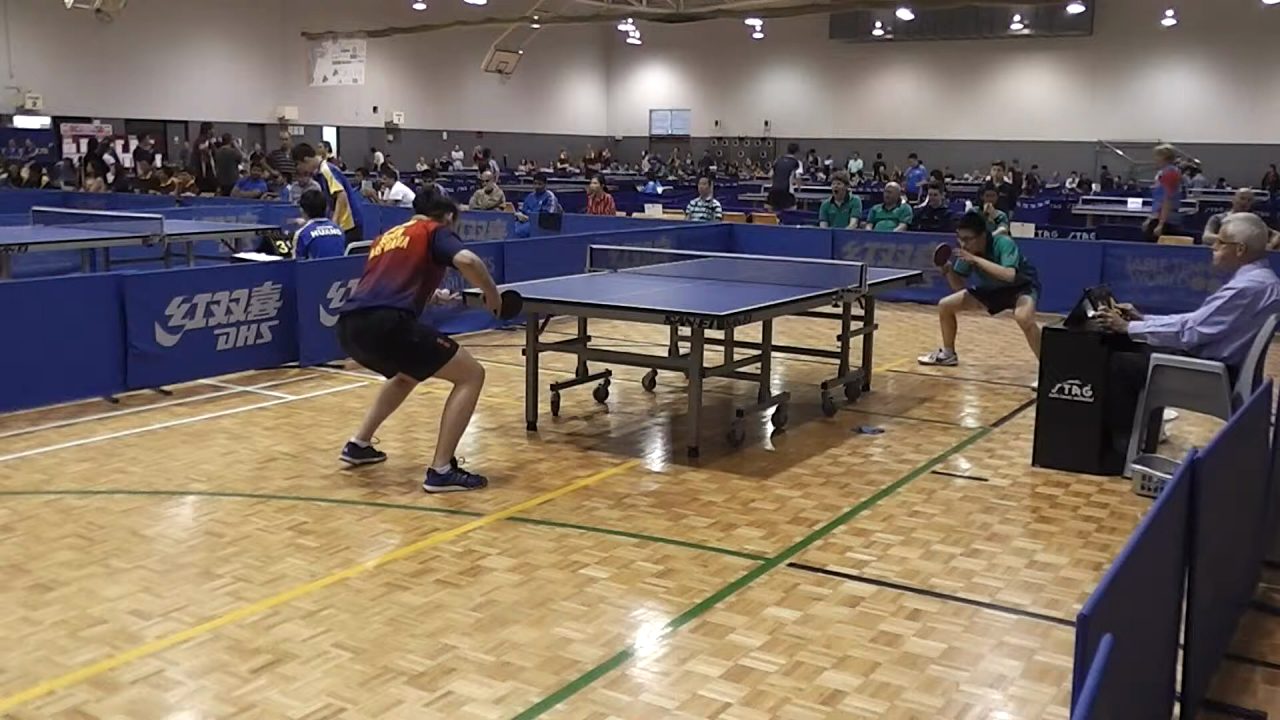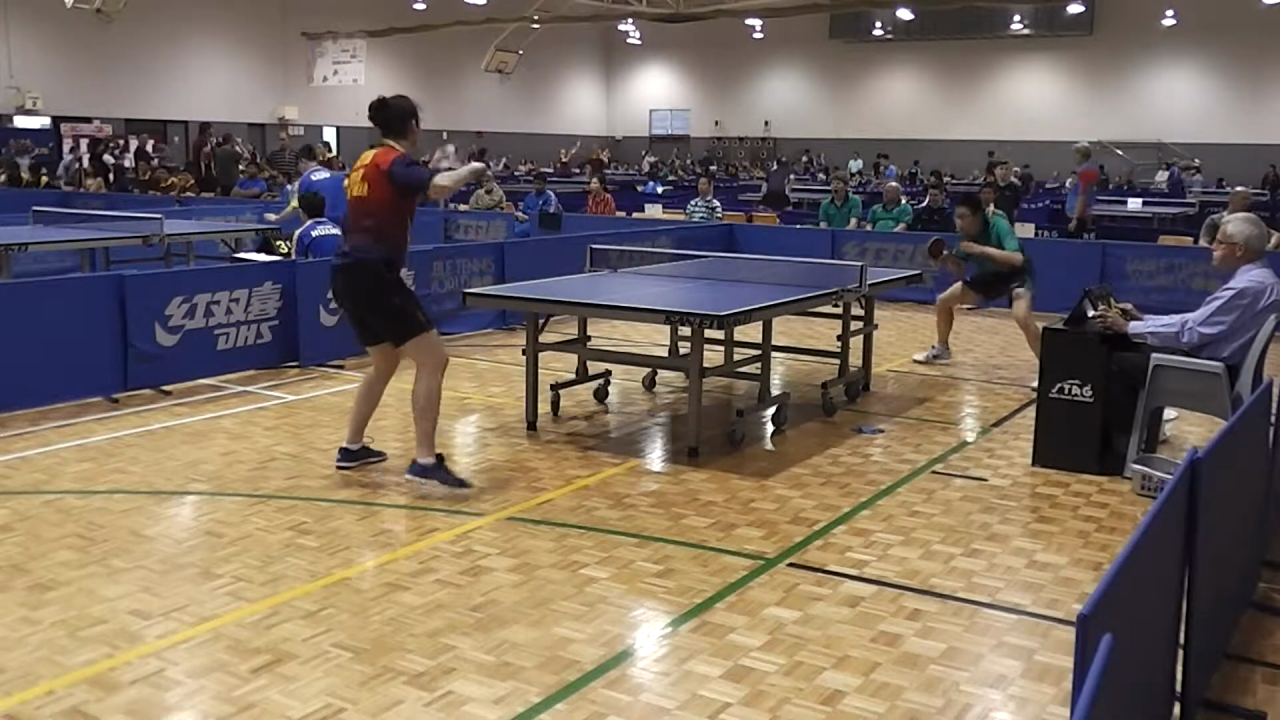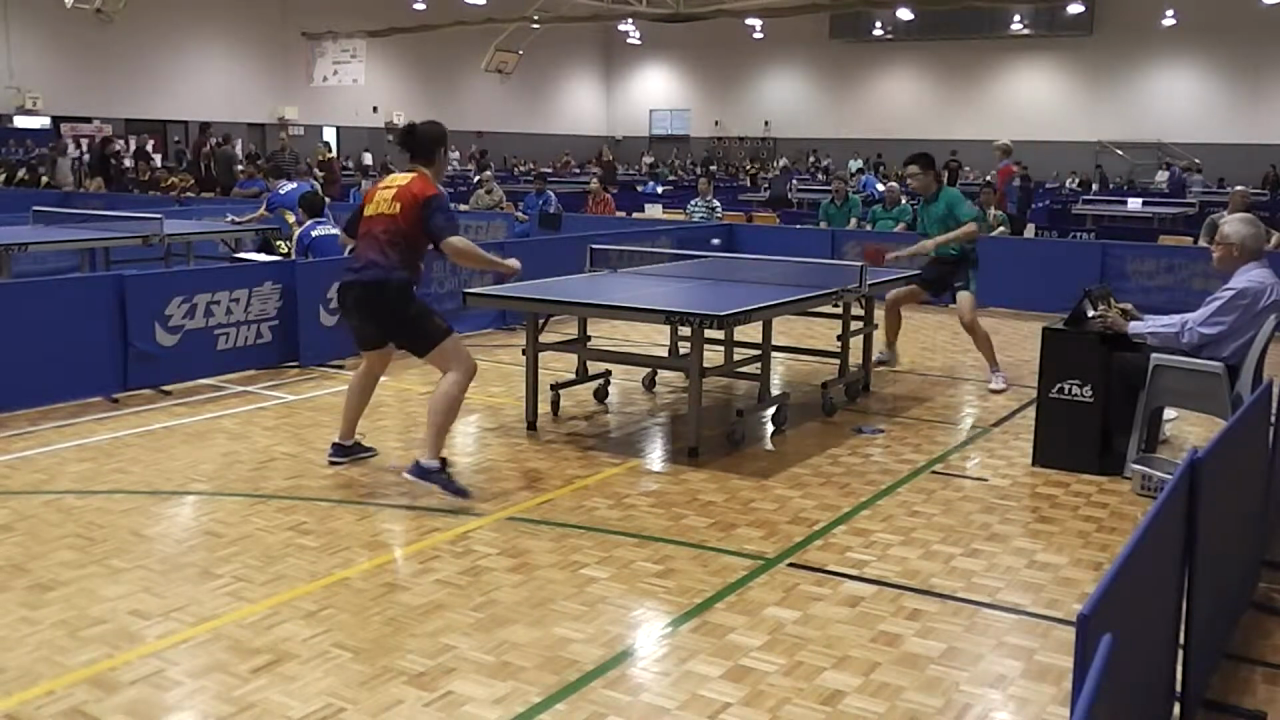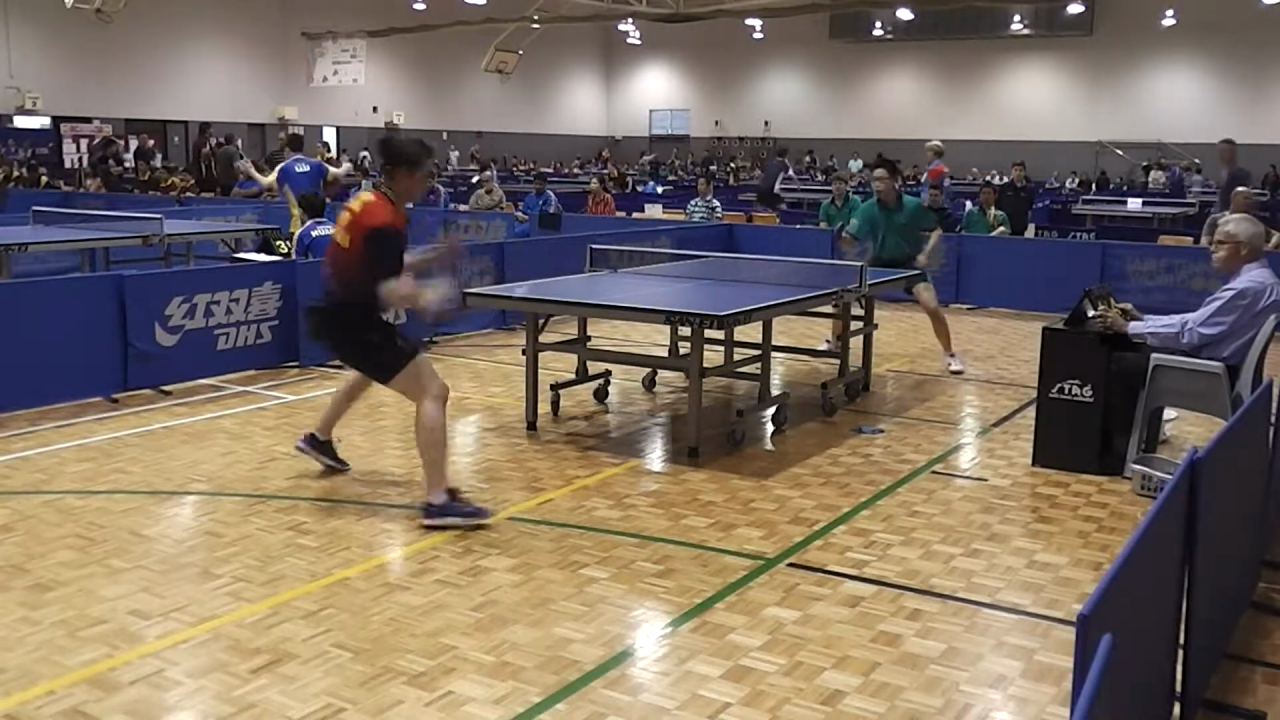
dt=1s
person 1, frame 1
left shoulder: (388, 236)
right shoulder: (436, 231)
right elbow: (466, 260)
left wrist: (425, 295)
right wrist: (492, 294)
left hip: (350, 327)
right hip: (386, 325)
left knee: (406, 375)
right knee: (471, 375)
left ankle: (359, 444)
right ankle: (441, 471)
person 1, frame 2
left shoulder: (367, 162)
right shoulder: (396, 163)
right elbow: (441, 188)
left wrist: (427, 168)
right wrist: (469, 169)
left hip: (347, 275)
right hip: (375, 276)
left knee: (385, 362)
right knee: (432, 360)
left ankle: (352, 447)
right ankle: (426, 461)
person 1, frame 3
left shoulder: (379, 189)
right shoulder: (428, 194)
left elbow: (351, 236)
right elbow: (452, 247)
right wrist: (502, 265)
left hip: (353, 290)
right hip: (388, 293)
left knee: (375, 362)
right knee: (460, 367)
left ankle: (344, 443)
right ankle: (428, 461)
person 1, frame 4
left shoulder: (368, 202)
right shoulder: (384, 220)
right elbow: (389, 290)
left wrist: (432, 258)
right wrist: (424, 297)
left hip: (334, 311)
right hip: (351, 320)
left knee: (369, 370)
right knee: (432, 391)
left ankle: (318, 438)
right ankle: (439, 500)
person 2, frame 1
left shoulder: (1248, 287)
right shoulder: (1258, 279)
left elbow: (1189, 331)
right elbow: (1197, 320)
left wrist: (1128, 327)
right wrist: (1143, 318)
right hip: (1214, 363)
left knee: (1119, 363)
right knee: (1140, 351)
left ankle: (1123, 446)
person 2, frame 2
left shoulder: (1248, 287)
right shoulder: (1258, 278)
left elbow: (1190, 330)
right elbow: (1197, 320)
left wrist: (1128, 327)
right wrist: (1141, 318)
right hip: (1215, 364)
left knee: (1118, 363)
right knee: (1137, 352)
left ankle: (1124, 447)
right ankle: (1140, 439)
person 2, frame 3
left shoulder: (1248, 287)
right shoulder: (1258, 278)
left elbow: (1190, 331)
right elbow: (1197, 320)
left wrist: (1128, 327)
right wrist: (1142, 318)
right hip: (1217, 365)
left knee: (1120, 364)
right knee: (1141, 352)
left ankle: (1122, 448)
right ankle: (1140, 441)
person 2, frame 4
left shoulder: (1248, 288)
right shoulder: (1257, 279)
left elbow: (1189, 331)
right elbow: (1197, 320)
left wrist: (1128, 327)
right wrist: (1143, 318)
right hip: (1216, 365)
left knee: (1120, 364)
right knee: (1142, 352)
left ankle: (1123, 447)
person 3, frame 1
left shoulder: (1004, 244)
right shoulder: (967, 250)
left elbow: (1009, 275)
right elbow: (958, 286)
left wrist: (976, 259)
right wrist: (948, 271)
left hip: (1022, 286)
right hip: (992, 289)
left knee: (1023, 317)
right knee: (945, 306)
right ankle: (948, 353)
person 3, frame 2
left shoulder: (999, 227)
right shoulder: (965, 234)
left elbow: (1018, 259)
right elbow: (959, 268)
left wrist: (981, 249)
right wrist: (947, 259)
left hip: (1015, 274)
right hip: (988, 274)
left knee: (1022, 316)
right knee: (943, 302)
right ankle: (941, 350)
person 3, frame 3
left shoulder: (952, 196)
right shoulder: (924, 204)
left elbow: (973, 229)
left wrist: (938, 240)
right wrist: (899, 254)
left hip: (961, 264)
right hip: (937, 264)
left knee: (968, 320)
right knee: (892, 301)
left ankle: (996, 371)
right ankle: (889, 353)
person 3, frame 4
left shoulder: (913, 206)
right shoulder: (868, 209)
left elbow: (935, 230)
right elbow: (853, 237)
left wrist: (925, 253)
right wrist: (843, 236)
left hip: (909, 263)
right hip: (881, 262)
left knee: (931, 306)
left ankle: (950, 355)
